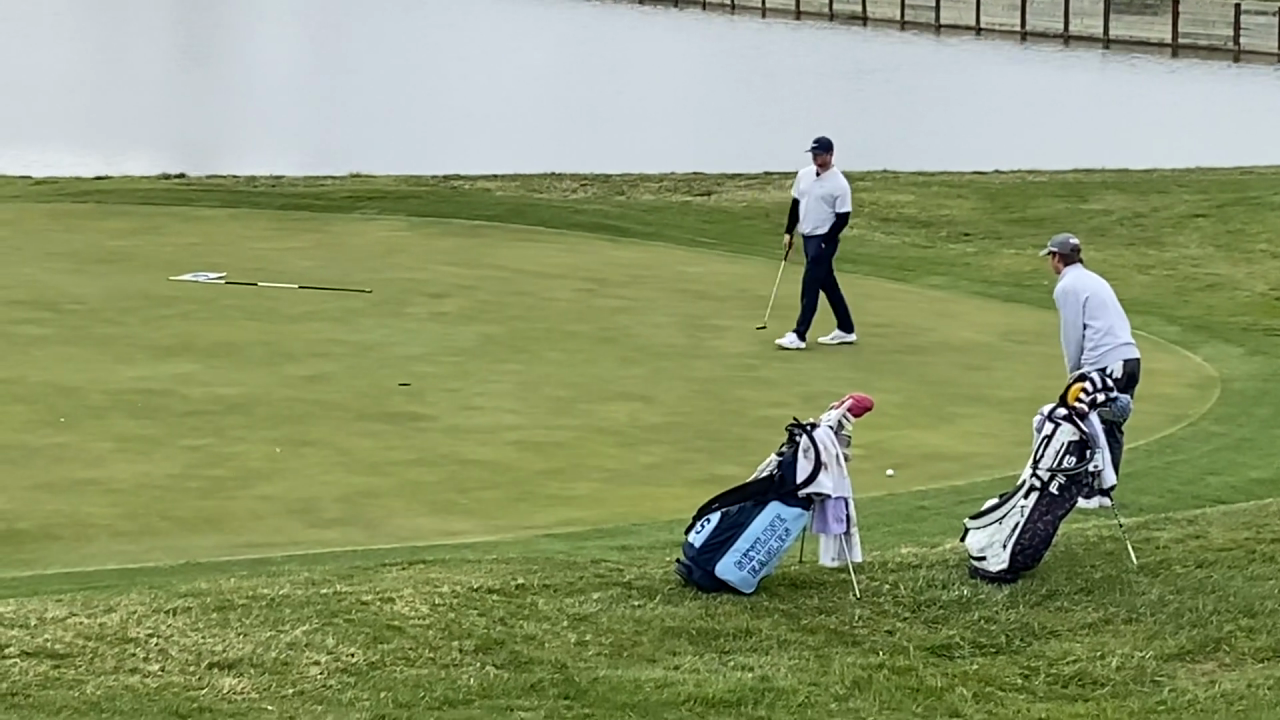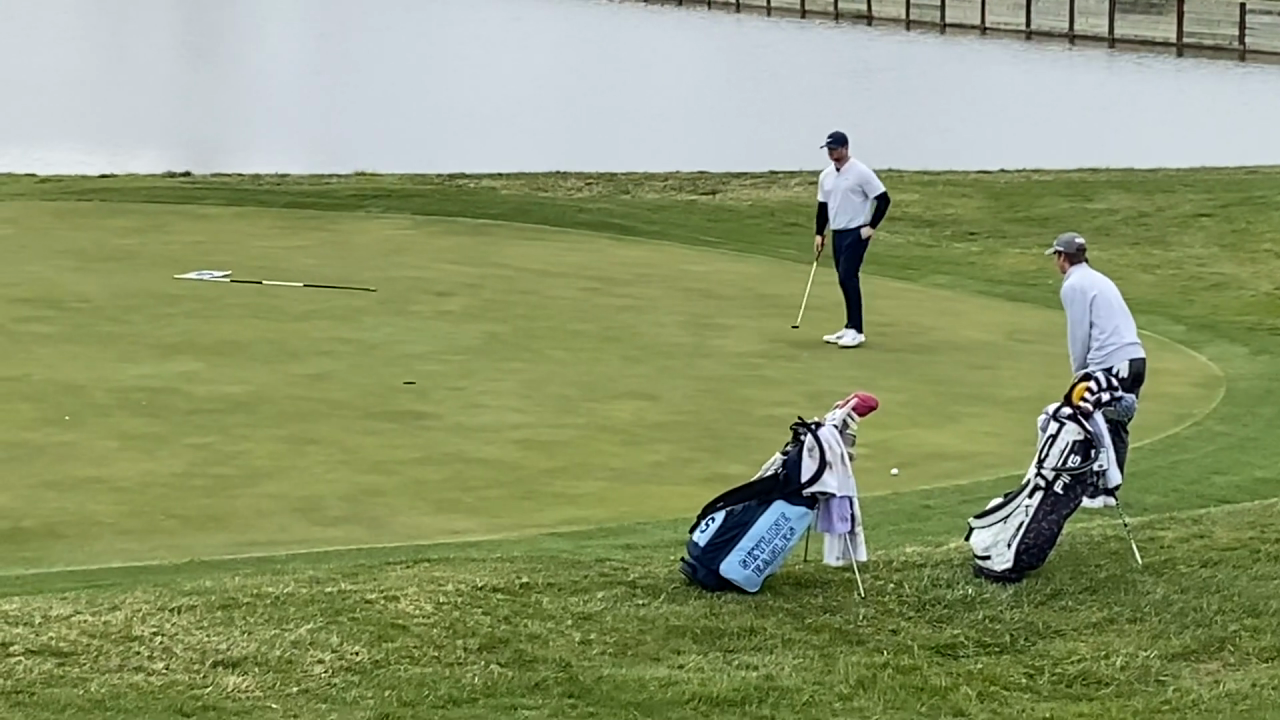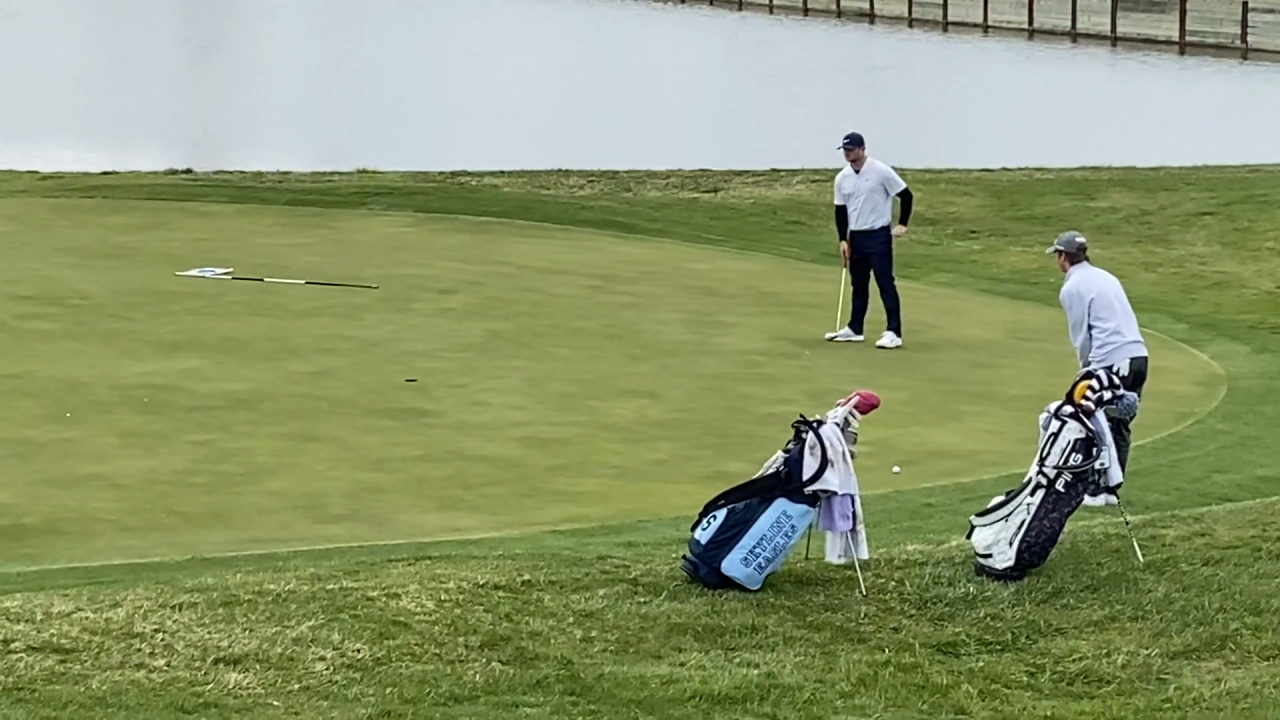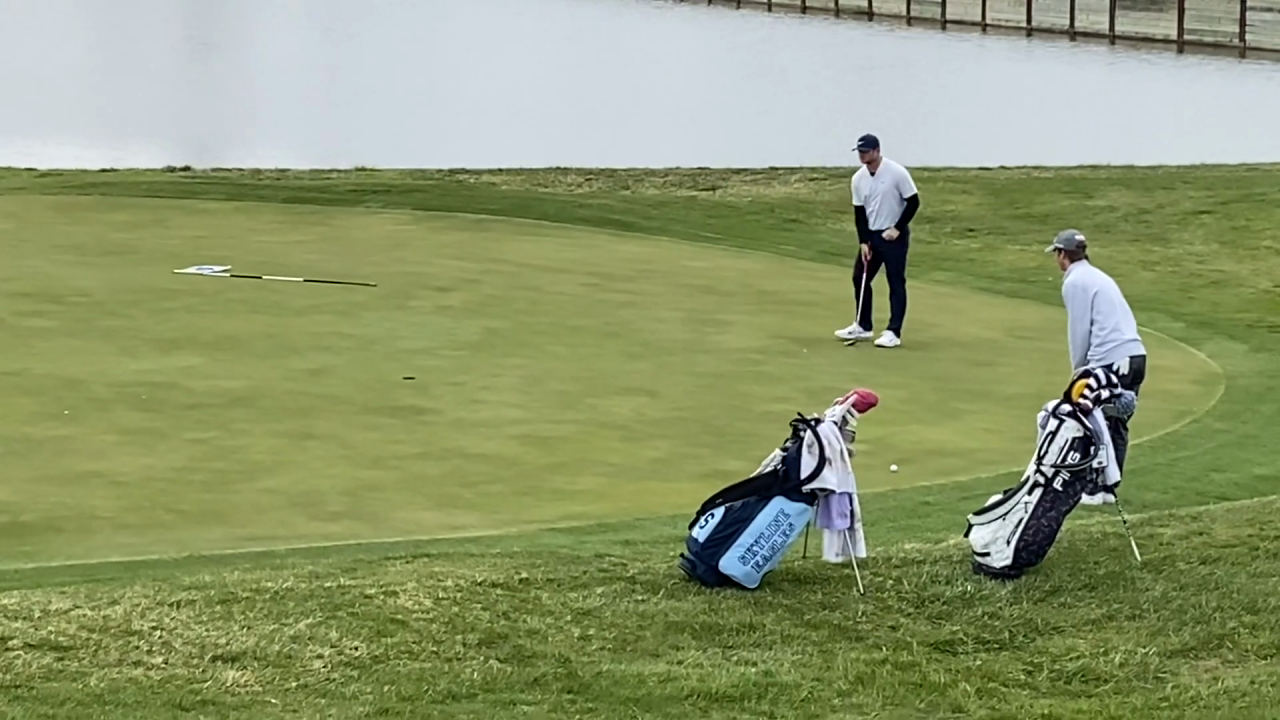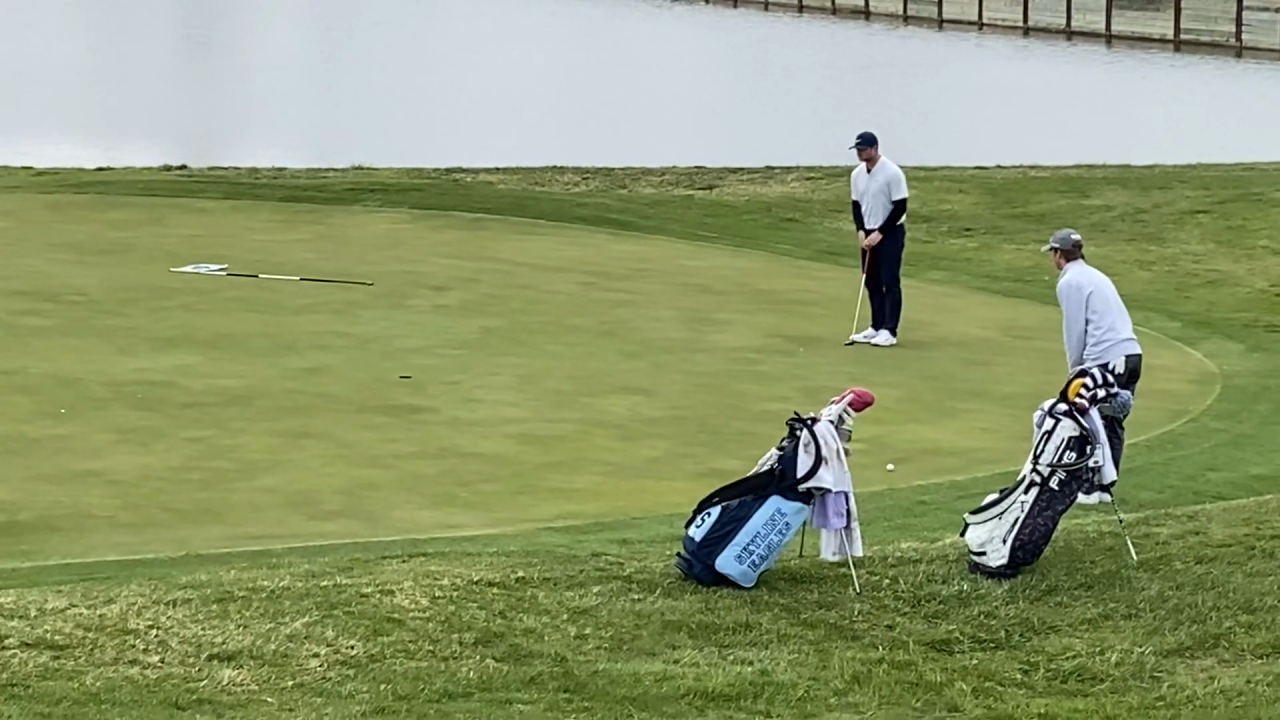
dt=0.4s
person 1, frame 1
left shoulder: (1066, 287)
right shoulder: (1094, 280)
left elbow: (1072, 336)
left wrist: (1072, 373)
right wrist: (1080, 371)
left hip: (1103, 364)
right hip: (1130, 359)
right knee: (1113, 428)
left ankle: (1088, 494)
right ankle: (1103, 491)
person 1, frame 2
left shoulder: (1072, 286)
right shoulder: (1099, 279)
left elbow: (1079, 334)
left wrist: (1079, 372)
right wrist: (1086, 369)
left hip: (1109, 363)
right hip: (1136, 358)
right knee: (1118, 428)
left ankle: (1093, 493)
person 1, frame 3
left shoulder: (1071, 288)
right shoulder: (1105, 276)
left elbow: (1081, 335)
left wrist: (1087, 368)
left hip: (1111, 361)
right hip: (1138, 356)
right knee: (1120, 426)
left ankle: (1095, 491)
right ankle: (1110, 489)
person 1, frame 4
left shoulder: (1075, 283)
right shoulder: (1099, 276)
left elbow: (1079, 331)
left wrist: (1077, 368)
right wrist: (1084, 368)
left hip: (1110, 361)
right hip: (1135, 356)
right knee: (1116, 425)
left ankle: (1094, 491)
right ankle: (1108, 489)
person 1, frame 5
left shoulder: (1069, 282)
right shoulder: (1096, 276)
left elbow: (1075, 330)
left wrist: (1074, 368)
right wrist: (1082, 365)
left hip: (1105, 360)
right hip: (1131, 354)
right knee: (1114, 425)
left ankle: (1089, 490)
right ankle: (1104, 488)
person 2, frame 1
left shoulder: (839, 183)
right shoulder: (803, 175)
left elbow: (843, 218)
right elbow: (796, 204)
left wrist: (824, 243)
right wrist: (789, 232)
left hip: (823, 241)
right hip: (808, 239)
left knee: (810, 286)
right knee: (827, 284)
left ankle: (798, 335)
right ankle: (846, 329)
person 2, frame 2
left shoulder: (861, 172)
right shoulder: (825, 175)
left elbow: (884, 199)
right elbow: (822, 206)
left wrist: (871, 226)
right wrist: (819, 234)
left hip: (856, 234)
right hip: (837, 235)
left knee: (848, 279)
right knee: (846, 282)
left ankle: (855, 329)
right ankle: (852, 329)
person 2, frame 3
left shoulder: (882, 171)
right shoulder: (842, 178)
left elbow: (906, 196)
right elbow: (840, 210)
left wrist: (902, 223)
right wrist: (843, 239)
left hip: (879, 235)
right hip: (856, 236)
left knee: (885, 283)
right knee: (858, 284)
left ankle: (894, 332)
right ankle: (855, 329)
person 2, frame 4
left shoulder: (897, 173)
right shoulder: (858, 178)
left elbow: (914, 202)
right elbow: (859, 212)
left wrist: (897, 228)
right wrist: (863, 242)
left hip: (895, 236)
right hip: (872, 236)
left knee: (895, 284)
right knee: (860, 278)
left ankle: (893, 332)
right ankle: (863, 325)
person 2, frame 5
left shoulder: (892, 172)
right shoulder: (857, 174)
left elbow: (900, 207)
left wrist: (880, 232)
right wrist: (860, 230)
left hip: (890, 234)
right hip: (869, 235)
left knee: (890, 283)
right knee: (872, 283)
left ankle: (889, 331)
right ankle: (877, 327)
